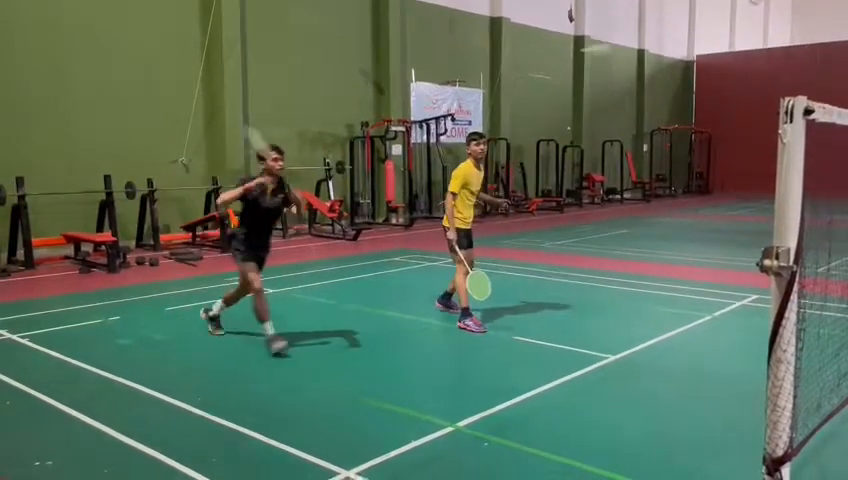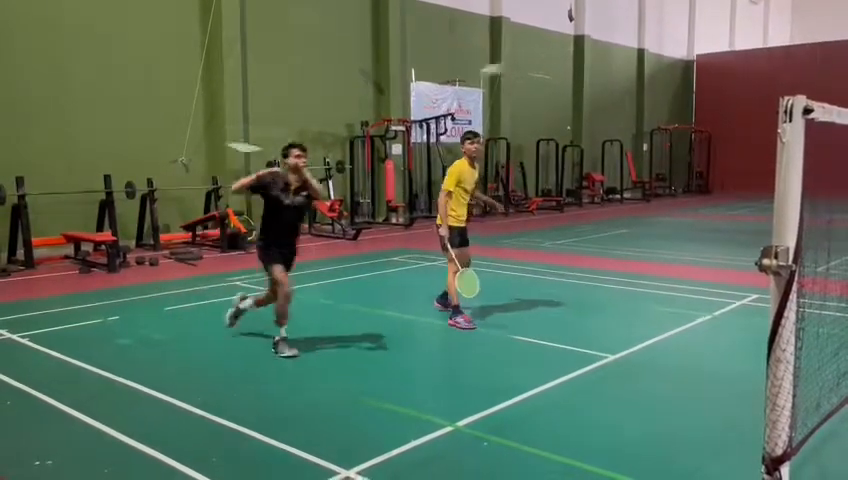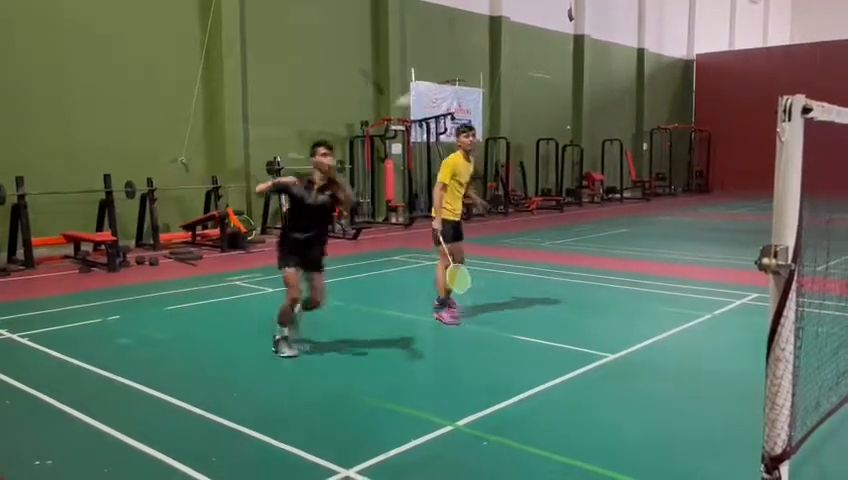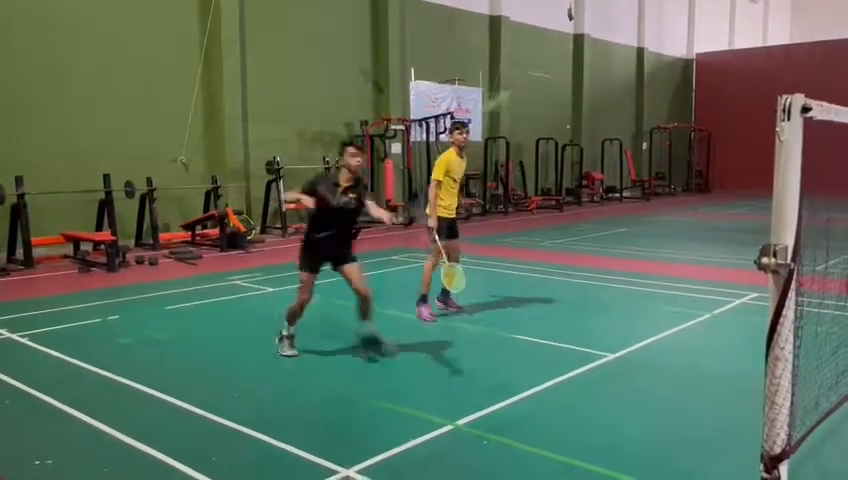
dt=0.1s
person 1, frame 1
left shoulder: (283, 188)
right shoulder: (250, 184)
left elbow: (299, 209)
right elbow: (221, 201)
left wrist: (292, 195)
right wrist: (248, 186)
left hip: (262, 245)
right hip: (243, 244)
left knee: (244, 289)
right knee: (257, 287)
left ankle: (212, 313)
right ankle: (270, 335)
person 1, frame 2
left shoulder: (307, 187)
right shoulder: (271, 183)
left elbow: (321, 197)
right elbow: (235, 189)
left wrist: (305, 174)
right wrist: (259, 175)
left hip: (288, 248)
right hip: (269, 246)
left knee: (275, 296)
right knee: (285, 291)
left ankle: (242, 304)
right ankle: (281, 338)
person 1, frame 3
left shoulder: (334, 186)
right shoulder: (296, 183)
left elbow: (349, 201)
right elbow: (259, 190)
left wrist: (334, 177)
right wrist: (278, 181)
left hip: (315, 249)
right hip: (290, 246)
left knee: (316, 301)
right knee: (294, 296)
left ankle: (293, 313)
right ankle: (281, 337)
person 1, frame 4
left shoulder: (360, 187)
right shoulder: (321, 182)
left elbow: (373, 209)
right elbow: (290, 196)
left wrist: (387, 217)
right wrist: (301, 198)
left hip: (342, 248)
right hip: (314, 245)
left knee: (363, 292)
right knee: (304, 299)
left ankle: (367, 332)
right ankle: (286, 334)
person 2, frame 1
left shoulder: (480, 170)
right shoulder: (462, 170)
right elbow: (449, 200)
left wrist: (494, 201)
right wrist: (451, 229)
left hip: (466, 225)
right hip: (455, 226)
left knee: (466, 267)
right knee: (463, 268)
left ankle: (445, 299)
right ankle: (465, 316)
person 2, frame 2
left shoulder: (475, 168)
right shoulder: (456, 168)
right elbow: (443, 197)
left wrist: (490, 201)
right wrist: (444, 225)
left hip: (461, 222)
right hip: (449, 224)
left knee: (464, 264)
right knee: (455, 267)
left ankle: (444, 299)
right ankle: (455, 314)
person 2, frame 3
left shoulder: (471, 162)
right shoulder: (451, 161)
right elbow: (438, 190)
left wrist: (476, 199)
right wrist: (437, 218)
left hip: (456, 217)
right hip: (444, 217)
left knee: (459, 259)
right knee: (445, 261)
left ankle: (445, 297)
right ankle: (442, 308)
person 2, frame 4
left shoulder: (463, 158)
right shoulder: (445, 158)
right elbow: (433, 188)
left wrist: (458, 200)
right wrist: (433, 217)
left hip: (451, 214)
right hip: (438, 215)
left knee: (454, 257)
right knee: (435, 258)
left ankle: (444, 296)
right ankle: (422, 301)
